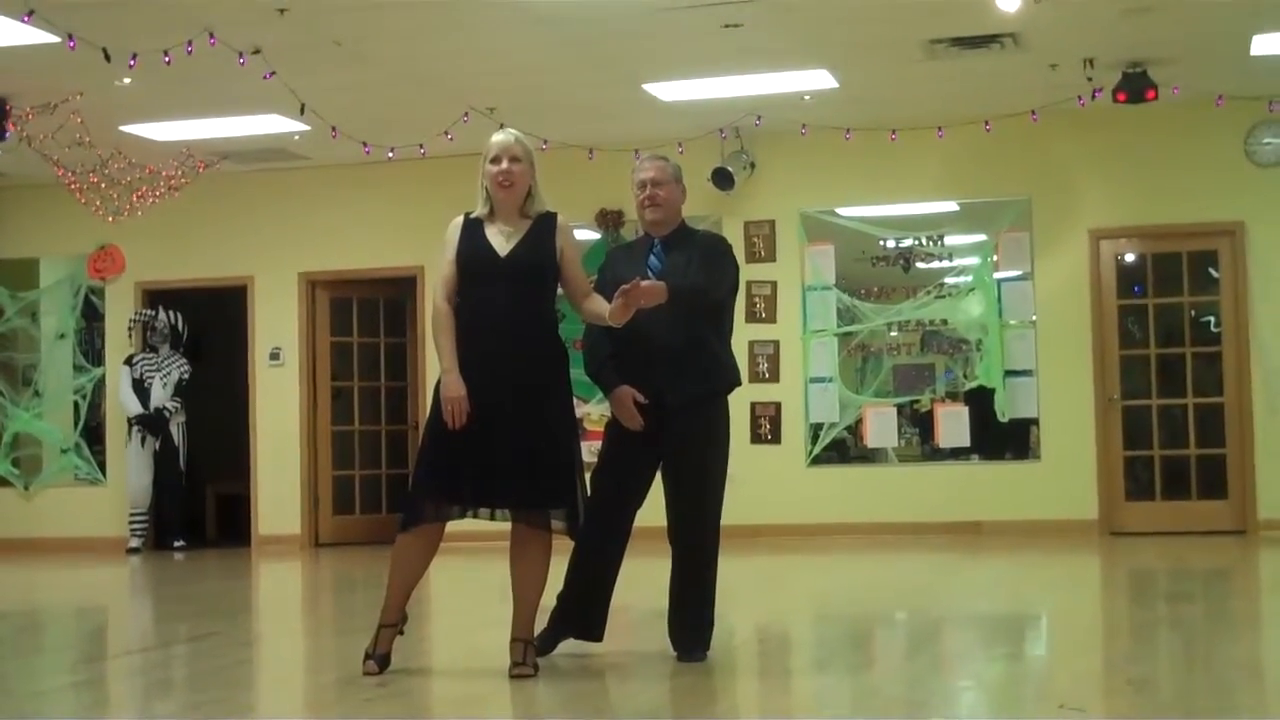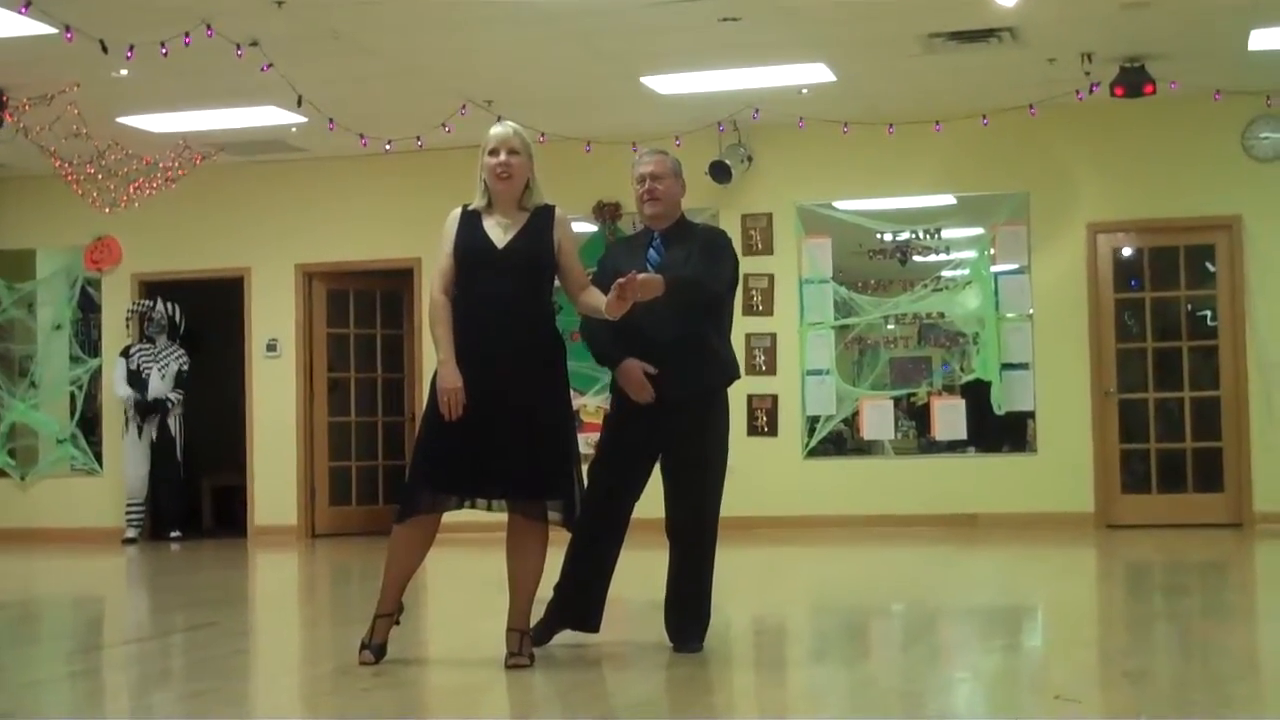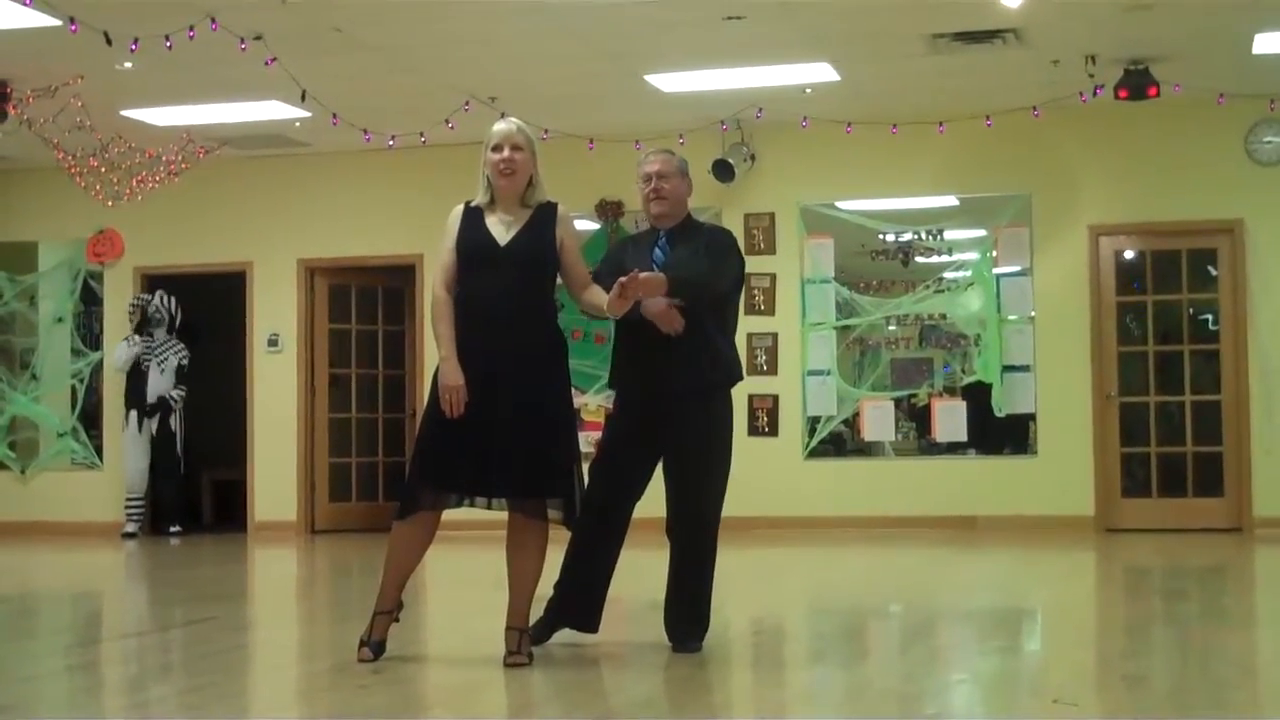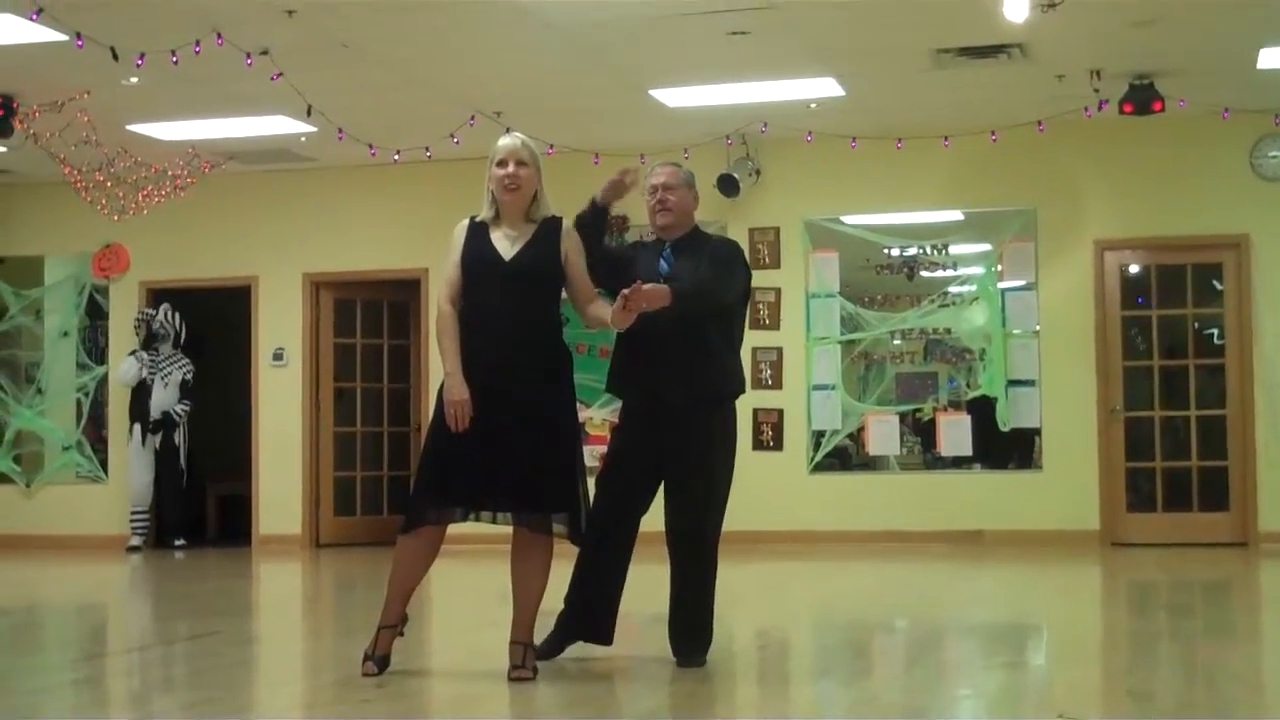
dt=0.5s
person 1, frame 1
left shoulder: (554, 229)
right shoulder: (462, 228)
left elbow: (582, 297)
right elbow: (443, 303)
left wrist: (614, 312)
right wrist: (449, 374)
left hip: (537, 381)
right hip: (470, 379)
left knee: (533, 509)
right knee: (430, 502)
left ankle: (522, 639)
right ankle: (388, 623)
person 1, frame 2
left shoulder: (552, 221)
right shoulder: (460, 220)
left elbow: (579, 289)
right elbow: (440, 294)
left wrist: (610, 305)
right wrist: (447, 366)
left hip: (534, 372)
right hip: (467, 371)
left knee: (530, 499)
right knee: (427, 493)
left ankle: (519, 628)
right ankle: (385, 613)
person 1, frame 3
left shoulder: (554, 219)
right shoulder: (461, 217)
left elbow: (581, 288)
right elbow: (442, 292)
left wrist: (611, 303)
right wrist: (448, 363)
left hip: (535, 372)
right hip: (467, 369)
left knee: (530, 499)
right knee: (427, 490)
left ankle: (517, 628)
right ankle: (384, 611)
person 1, frame 4
left shoulder: (560, 234)
right shoulder: (467, 232)
left elbow: (586, 304)
right elbow: (447, 307)
left wrist: (615, 316)
right wrist: (453, 378)
left hip: (541, 386)
right hip: (472, 384)
left knee: (535, 513)
right knee: (432, 505)
left ankle: (521, 642)
right ankle: (388, 625)
person 2, frame 1
left shoulder: (712, 250)
right shoulder: (617, 261)
left elbow: (713, 297)
right elbow: (596, 330)
left wrist: (666, 292)
right wrist: (612, 385)
left hip: (697, 403)
right hip: (632, 404)
left knee: (695, 524)
right knee: (604, 515)
left ankle: (691, 635)
right ankle: (570, 620)
person 2, frame 2
left shoulder: (711, 243)
right shoulder: (617, 253)
left elbow: (710, 288)
right elbow: (593, 318)
left wrist: (663, 285)
right wrist: (619, 361)
left hip: (697, 398)
right hip: (634, 395)
left knee: (693, 517)
right knee: (602, 506)
left ankle: (687, 626)
right ankle: (568, 610)
person 2, frame 3
left shoulder: (717, 243)
right shoulder: (627, 249)
left elbow: (711, 285)
left wrist: (664, 284)
right wrist: (641, 301)
left hip: (700, 396)
right hip: (637, 396)
left knee: (694, 516)
right knee: (602, 503)
left ankle: (687, 626)
right ankle: (567, 608)
person 2, frame 4
left shoulder: (723, 253)
right shoulder: (633, 257)
left elbow: (717, 294)
right elbow: (579, 261)
left wrist: (668, 295)
right wrist: (602, 205)
left hip: (703, 408)
right hip: (642, 407)
left knee: (694, 529)
right knee: (609, 517)
left ankle: (691, 640)
right ankle: (577, 622)
person 3, frame 1
left shoulder: (181, 363)
right shoulder: (133, 361)
left elbow: (179, 396)
right elbow: (125, 392)
left wrist: (161, 416)
right wrist: (141, 416)
left hip: (171, 427)
right hip: (140, 428)
left knee: (172, 482)
right knee: (139, 482)
left ankle: (175, 535)
right ankle: (136, 535)
person 3, frame 2
left shoulder: (178, 354)
right shoulder: (130, 351)
left elbow: (181, 388)
right elbow: (118, 382)
left wrist: (164, 404)
right wrist: (133, 401)
left hip: (168, 419)
right hip: (137, 420)
left knee: (169, 473)
right knee: (136, 473)
left ankle: (172, 526)
right ankle: (133, 526)
person 3, frame 3
left shoulder: (179, 349)
right shoulder: (133, 342)
left elbow: (183, 384)
right elbow: (120, 364)
left wrist: (167, 402)
right wrist: (137, 334)
left hip: (168, 414)
right hip: (137, 413)
left knee: (169, 468)
right knee: (136, 467)
left ankle: (171, 520)
right ankle: (132, 520)
person 3, frame 4
left shoulder: (184, 363)
right shoulder: (138, 357)
left elbow: (187, 399)
right elbow: (126, 378)
left wrist: (170, 418)
right wrist: (144, 350)
left hip: (172, 428)
right hip: (142, 427)
left knee: (173, 481)
right knee: (140, 481)
left ankle: (175, 534)
right ankle: (137, 533)
